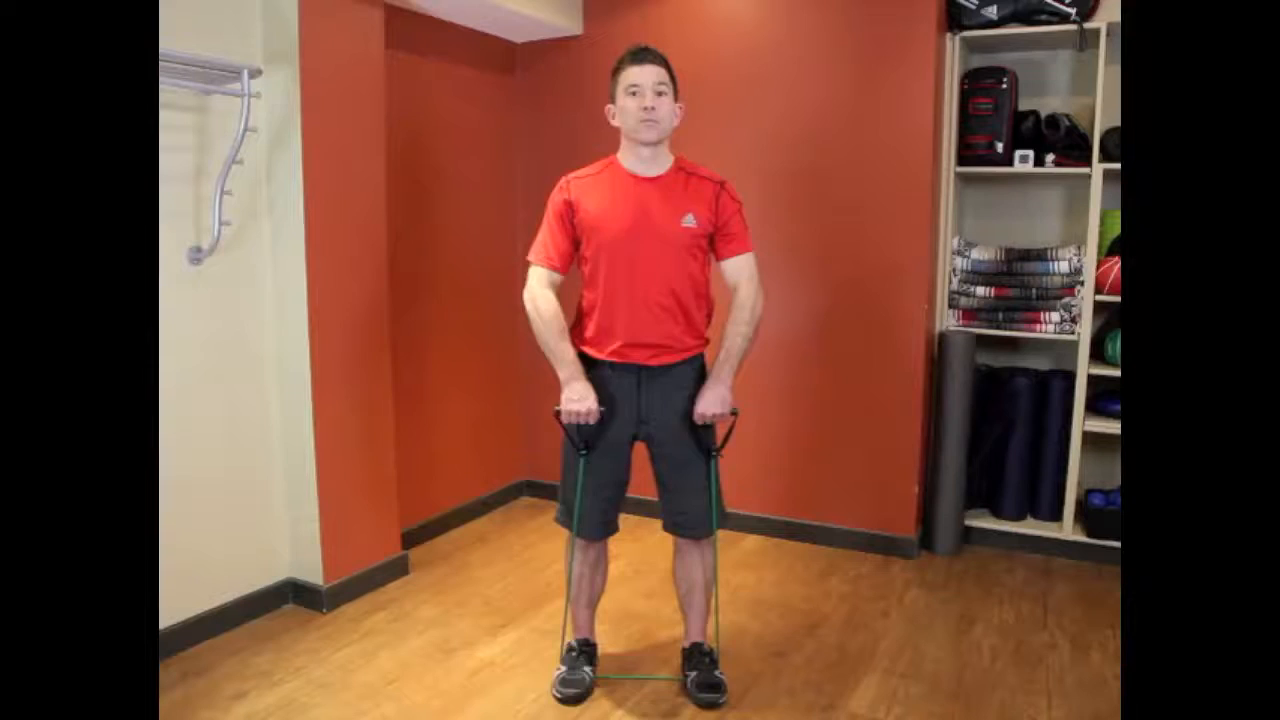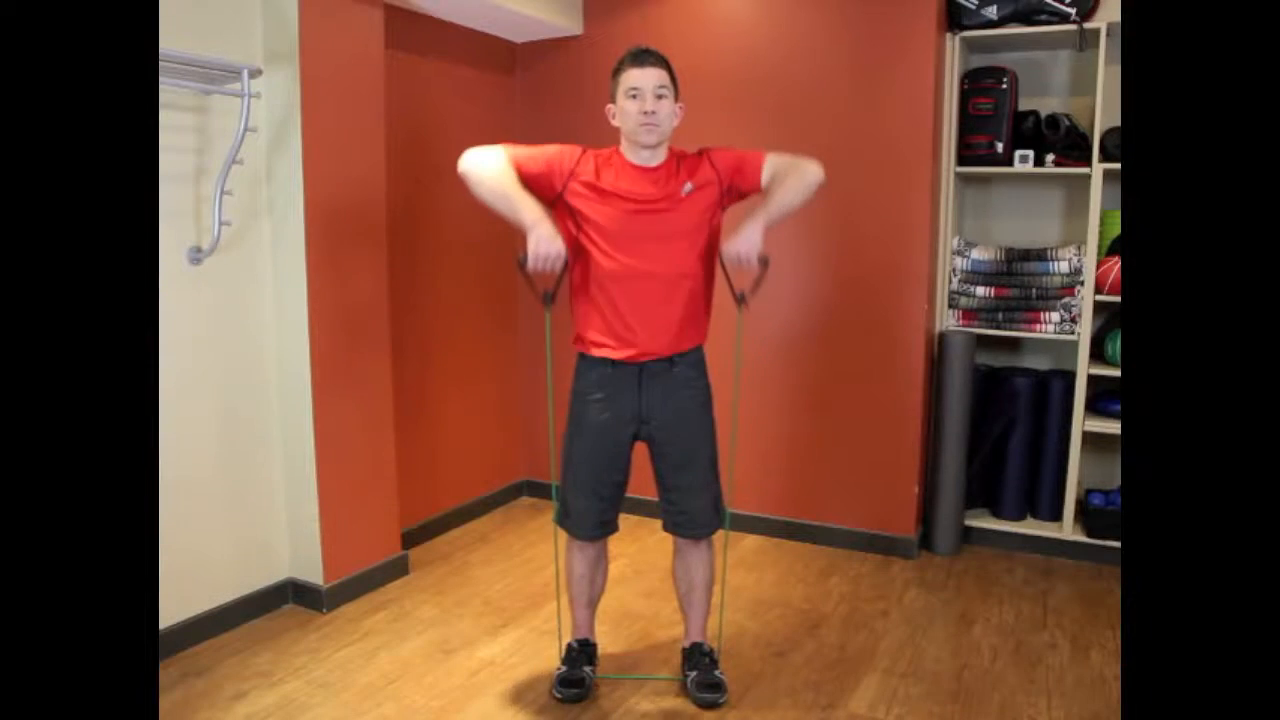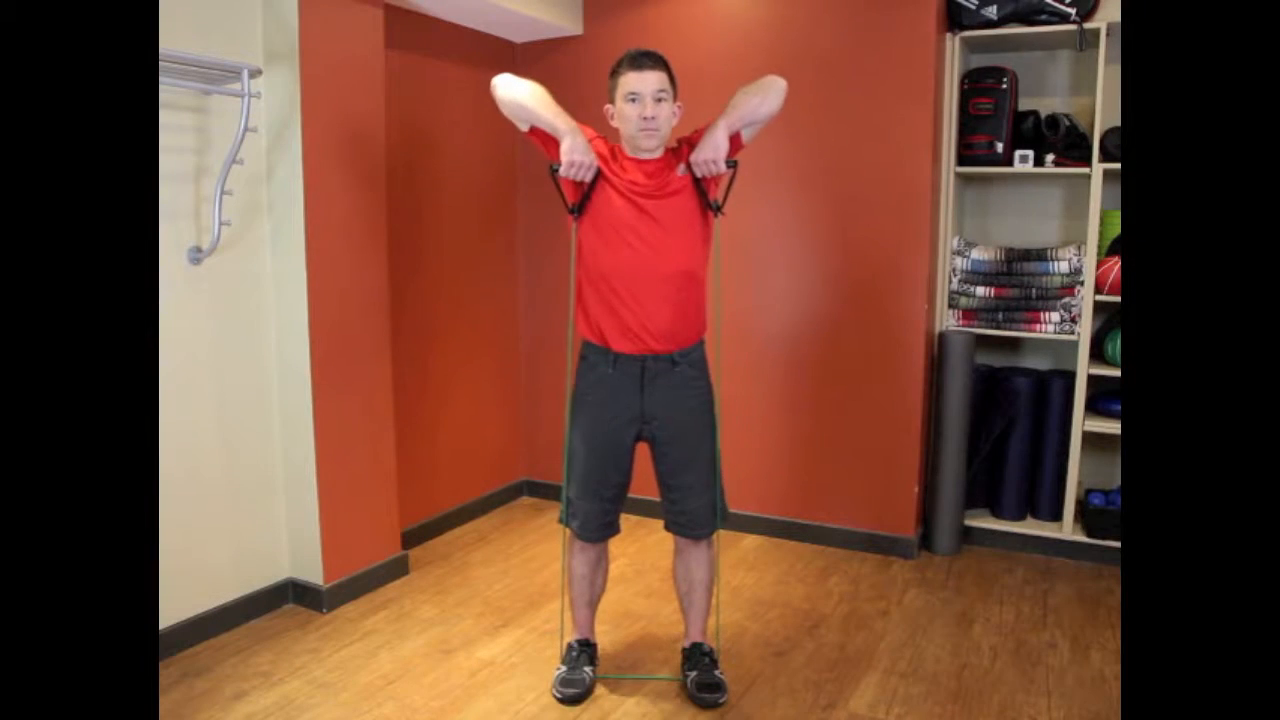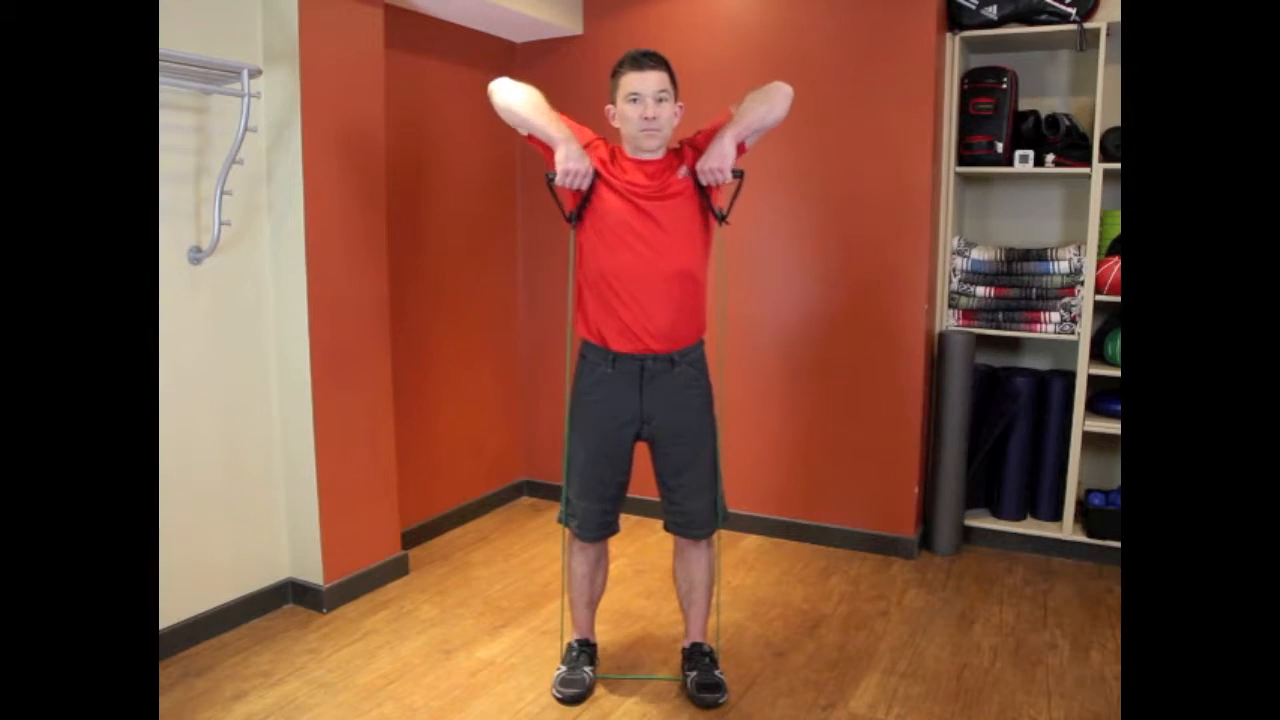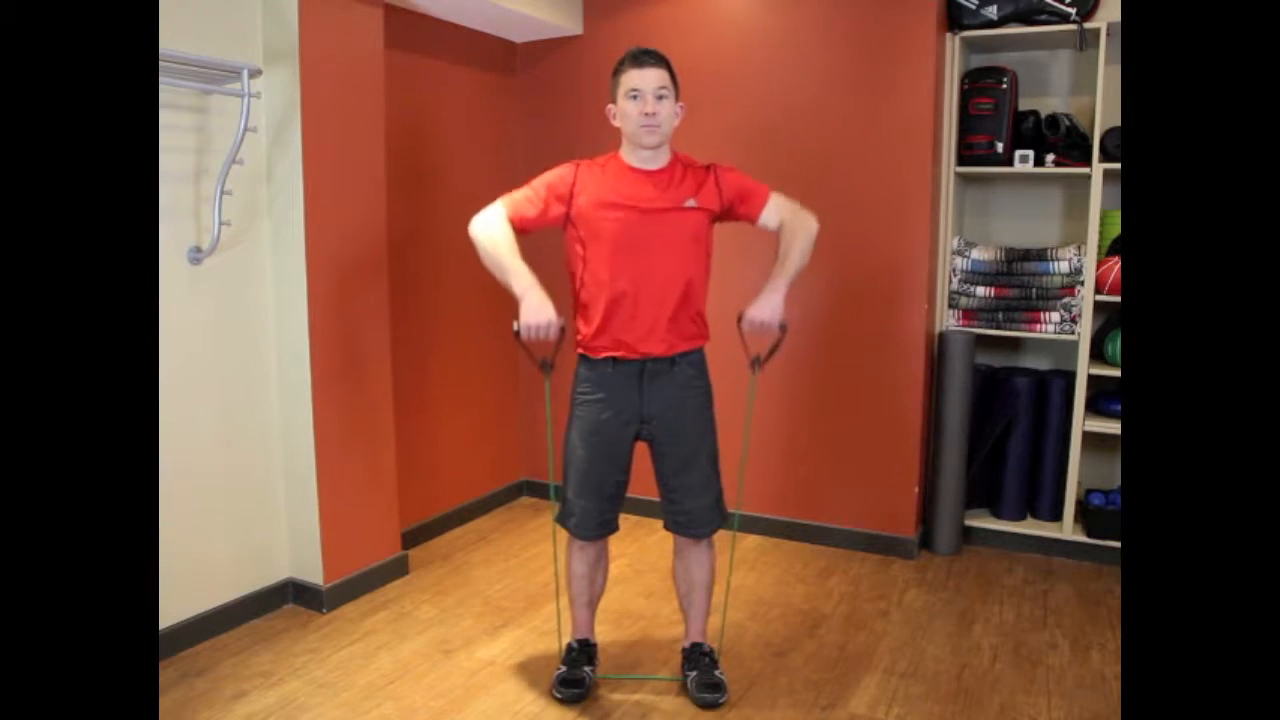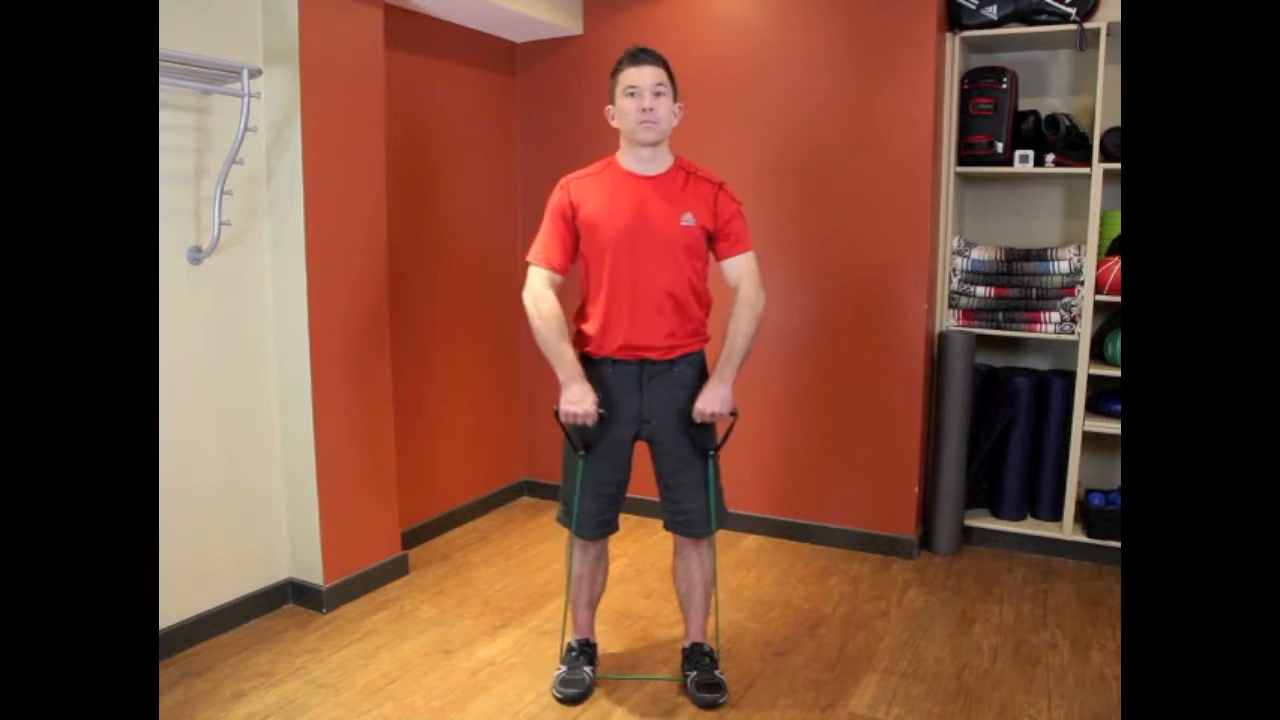
dt=0.5s
person 1, frame 1
left shoulder: (711, 193)
right shoulder: (576, 191)
left elbow: (747, 292)
right elbow: (538, 291)
left wrist: (722, 381)
right wrist: (571, 378)
left hip: (682, 380)
right hip: (599, 380)
left knee: (695, 525)
right knee: (587, 525)
left ankle: (696, 649)
right ankle: (581, 646)
person 1, frame 2
left shoulder: (709, 170)
right shoulder: (575, 171)
left elbow: (806, 172)
right elbow: (475, 163)
left wrist: (758, 223)
right wrist: (535, 220)
left hip: (681, 376)
right hip: (601, 376)
left knee: (695, 523)
right knee: (586, 522)
left ankle: (697, 649)
right ankle: (581, 645)
person 1, frame 3
left shoulder: (697, 161)
right shoulder: (588, 162)
left elbow: (772, 89)
right elbow: (507, 88)
left wrist: (719, 132)
right wrist: (568, 135)
left hip: (682, 372)
right hip: (605, 371)
left knee: (696, 523)
right knee: (588, 522)
left ankle: (697, 649)
right ankle: (582, 646)
person 1, frame 4
left shoulder: (697, 161)
right shoulder: (589, 161)
left elbow: (778, 95)
right elbow: (504, 91)
left wrist: (726, 138)
right wrist: (563, 141)
left hip: (681, 371)
right hip: (604, 371)
left knee: (695, 523)
right knee: (587, 522)
left ankle: (697, 649)
right ankle: (581, 646)
person 1, frame 5
left shoulder: (710, 182)
right shoulder: (577, 181)
left elbow: (800, 221)
right elbow: (488, 224)
left wrist: (776, 291)
right wrist: (527, 294)
left hip: (681, 374)
right hip: (601, 376)
left knee: (695, 522)
right knee: (586, 523)
left ankle: (697, 650)
right ankle: (581, 646)
person 1, frame 6
left shoulder: (710, 194)
right shoulder: (576, 192)
left elbow: (749, 291)
right elbow: (539, 290)
left wrist: (723, 381)
right wrist: (571, 381)
left hip: (681, 377)
right hip: (601, 377)
left knee: (694, 524)
right knee: (587, 523)
left ankle: (697, 650)
right ankle: (581, 646)
